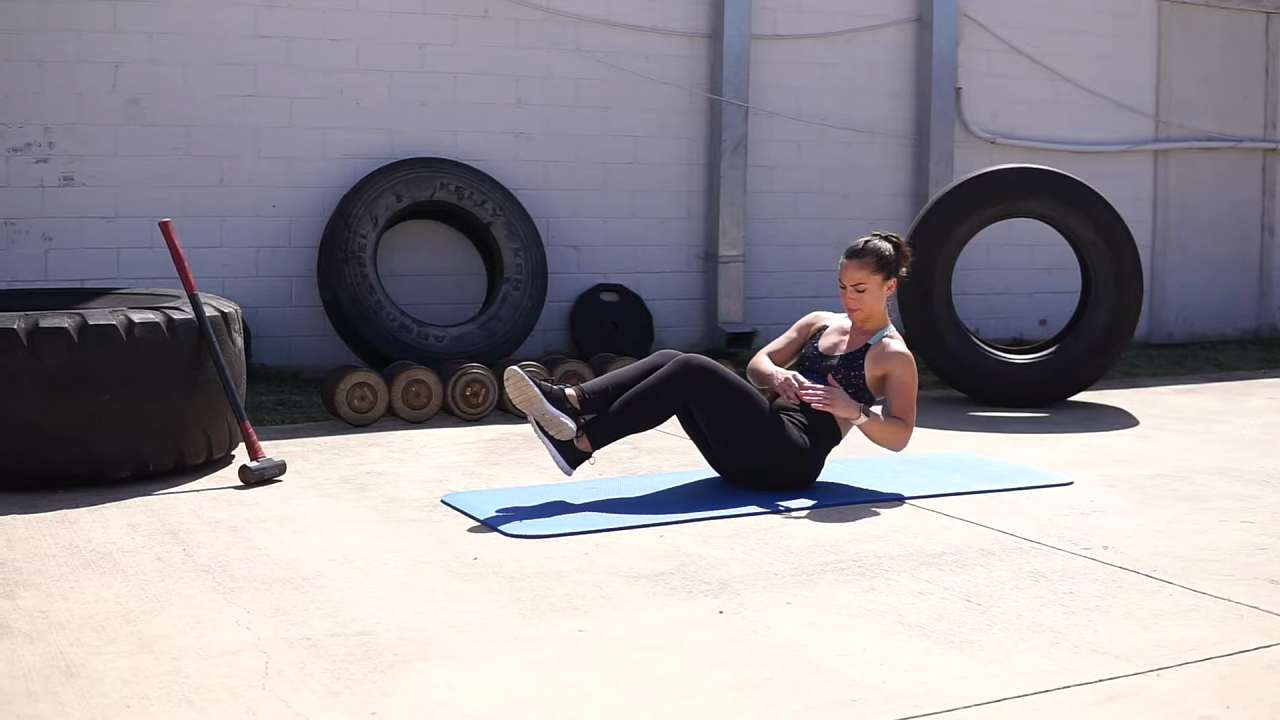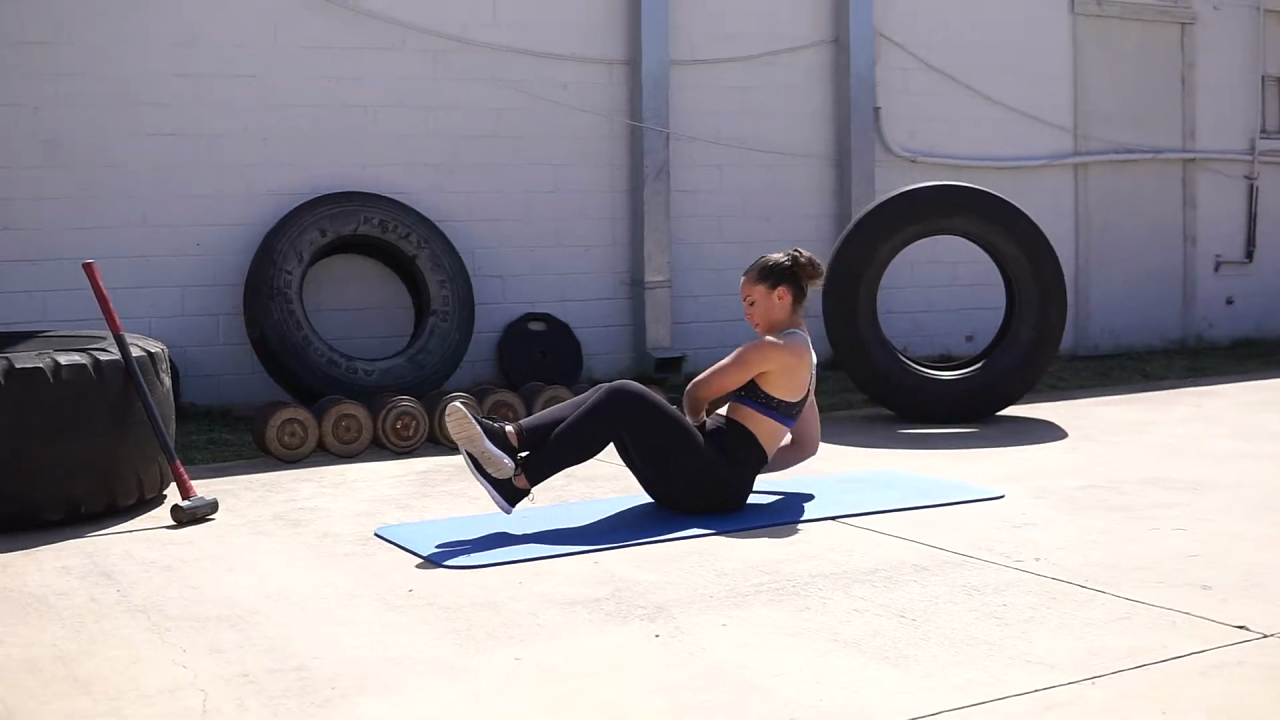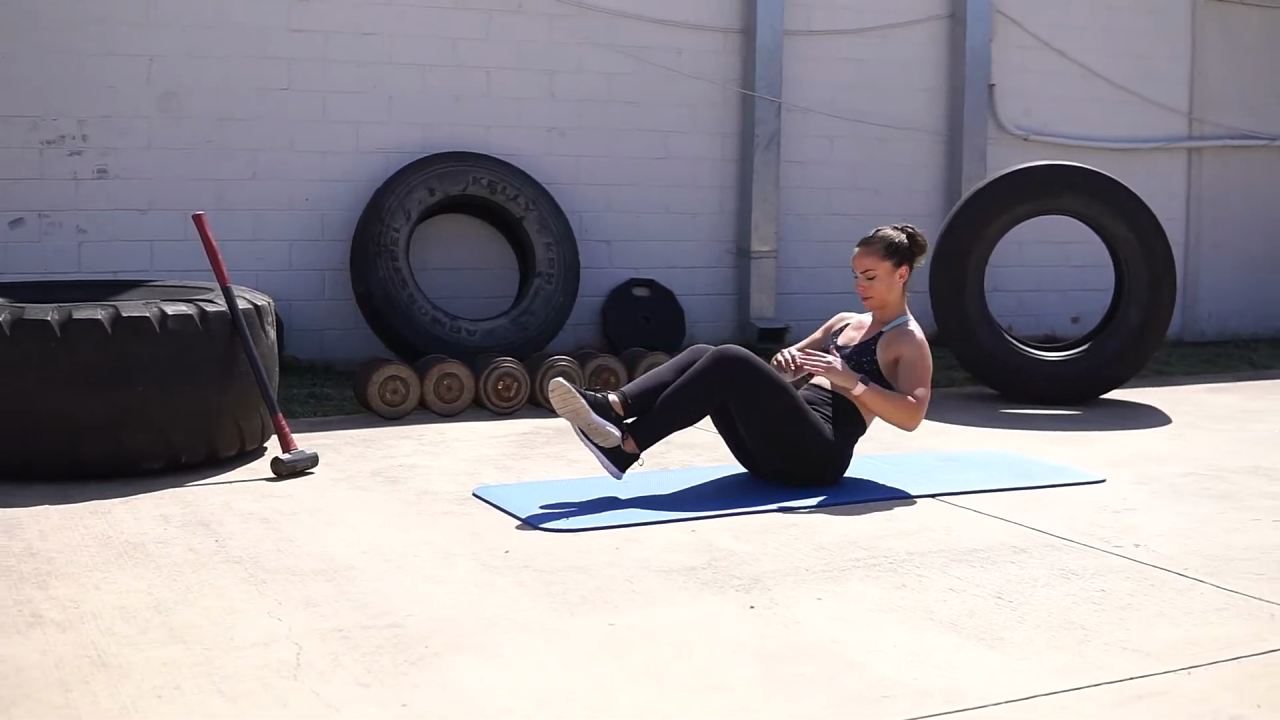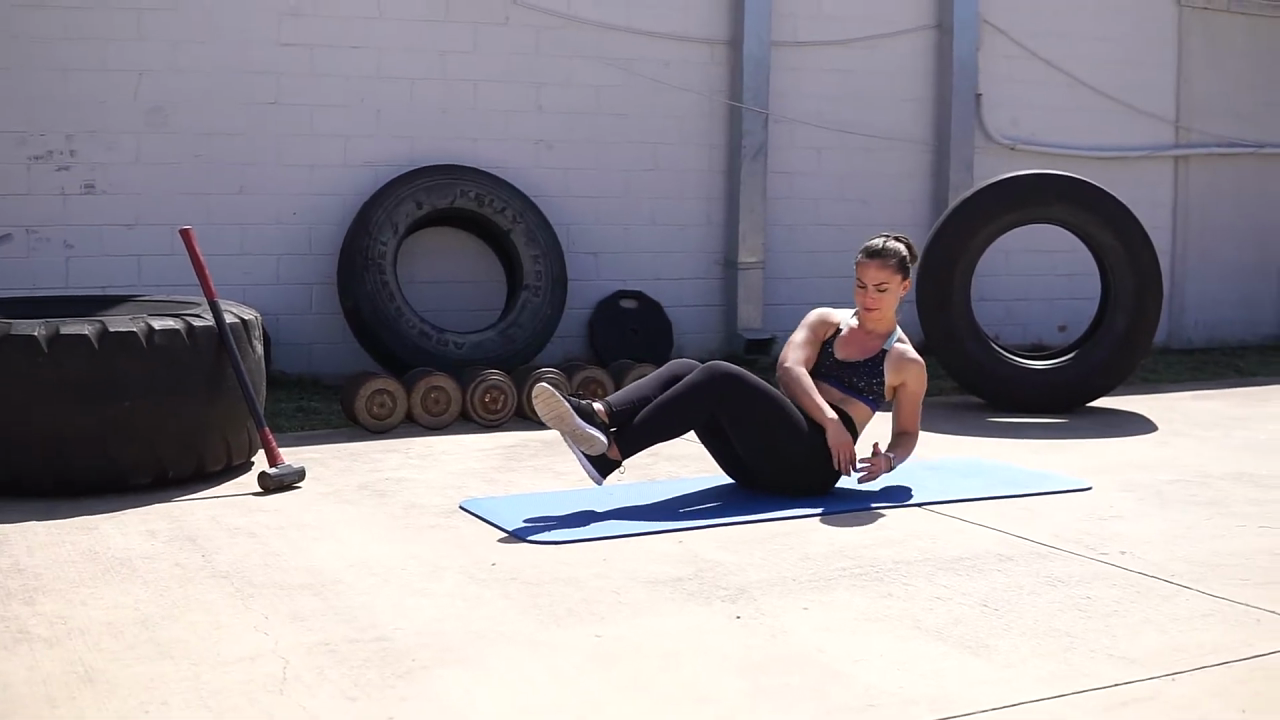
dt=0.4s
person 1, frame 1
left shoulder: (894, 355)
right shoulder: (820, 322)
left elbow: (899, 435)
right elbow: (758, 364)
left wrist: (855, 414)
right wrist: (780, 376)
left hip: (789, 457)
right hip: (746, 452)
left knee: (692, 371)
right knee: (670, 361)
left ankle: (581, 442)
right ankle: (569, 401)
person 1, frame 2
left shoulder: (776, 348)
right shoulder: (796, 355)
left elbow: (701, 391)
right elbow: (806, 445)
left wrist: (693, 417)
left hip: (715, 482)
right hip: (697, 473)
left knee: (623, 397)
right knee: (608, 395)
left ankle: (519, 479)
right ankle: (507, 437)
person 1, frame 3
left shoulder: (909, 342)
right shoulder: (847, 322)
left elbow: (910, 415)
right elbow: (797, 367)
left wrist: (848, 379)
right wrist: (789, 357)
left hip: (817, 452)
right hip: (774, 449)
left knee: (730, 360)
right knee: (701, 355)
left ankle: (628, 445)
right ankle: (611, 407)
person 1, frame 4
left shoulder: (907, 362)
right shoulder: (825, 321)
left elbow: (906, 434)
right elbow: (789, 369)
left wrist: (888, 460)
right wrist: (830, 421)
left hip: (808, 462)
right hip: (759, 460)
left knee: (719, 377)
right knee: (684, 371)
left ankle: (610, 452)
right ankle: (596, 416)
